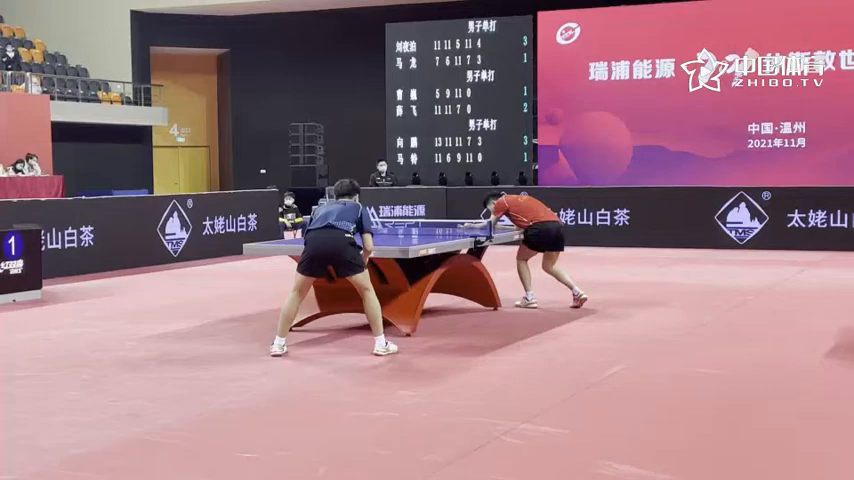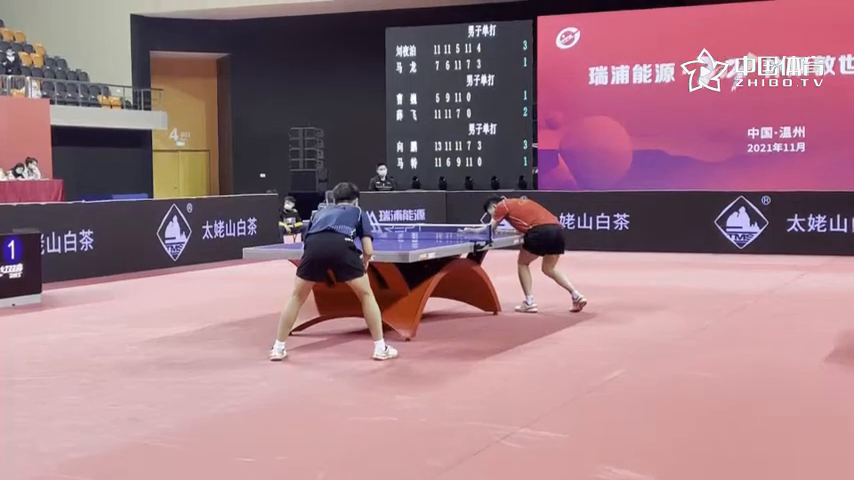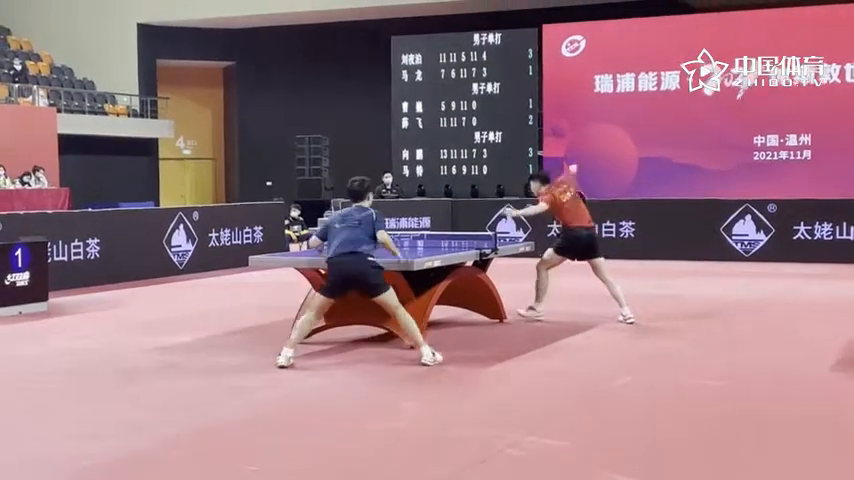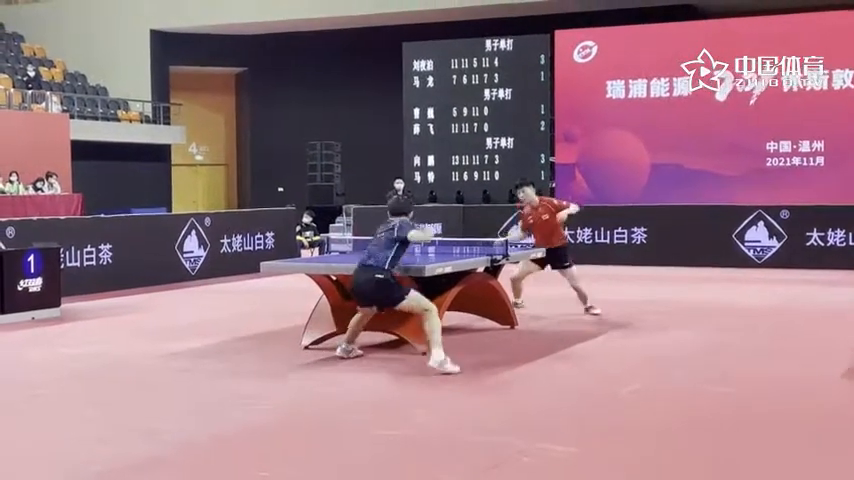
dt=1s
person 1, frame 1
left shoulder: (321, 208)
right shoulder: (358, 208)
left elbow: (311, 235)
right elbow: (369, 246)
left wrist: (325, 264)
right wrist: (362, 263)
left hip: (314, 241)
right hip: (342, 241)
left knee: (297, 293)
right knee: (367, 290)
left ankle: (278, 344)
right ankle: (381, 343)
person 1, frame 2
left shoulder: (321, 212)
right shoulder: (358, 212)
left elbow: (308, 240)
right elbow: (368, 250)
left wrist: (323, 268)
right wrist: (362, 266)
left hip: (314, 246)
right hip: (341, 246)
left knee: (297, 297)
right knee: (366, 295)
left ankle: (278, 348)
right ankle: (381, 348)
person 1, frame 3
left shoulder: (336, 216)
right shoulder: (373, 214)
left elbow: (313, 243)
right elbow: (383, 238)
left wrist: (330, 244)
right wrist: (396, 252)
left hip: (337, 268)
right hip: (364, 266)
left knee: (313, 312)
right knee: (397, 310)
left ankle: (287, 353)
right ankle: (426, 353)
person 1, frame 4
left shoulder: (382, 228)
right shoulder: (404, 225)
right elbow: (413, 236)
right wrist: (427, 234)
left hip: (359, 277)
right hip: (377, 279)
left knee: (367, 312)
right knee: (429, 310)
left ankle: (346, 348)
right ankle: (438, 358)
person 2, frame 1
left shoulder: (502, 202)
right shoulder: (519, 199)
left wrist: (473, 226)
left hip: (541, 228)
right hip: (556, 226)
left knee: (521, 259)
right knee: (549, 266)
left ankle: (529, 298)
right ankle: (577, 292)
person 2, frame 2
left shoulder: (502, 206)
right shoulder: (519, 202)
left elbow: (490, 229)
left wrist: (473, 230)
left hip: (540, 232)
right hip: (557, 230)
left knee: (522, 264)
right knee: (548, 269)
left ankle: (530, 302)
right ankle: (576, 296)
person 2, frame 3
left shoulder: (548, 194)
right shoulder: (564, 183)
left elbow: (541, 208)
right elbow: (572, 169)
left wrist: (517, 213)
left hip: (573, 234)
right hip: (590, 234)
left knee: (542, 266)
right knee: (604, 277)
left ankle: (537, 309)
right ankle: (626, 312)
person 2, frame 4
left shoulder: (550, 203)
right shoulder: (525, 213)
left elbow: (575, 207)
right elbow: (523, 234)
left wrist: (565, 212)
left hip: (558, 250)
left knee: (575, 285)
right knee: (515, 278)
left ankle: (587, 305)
right ankle: (518, 302)
